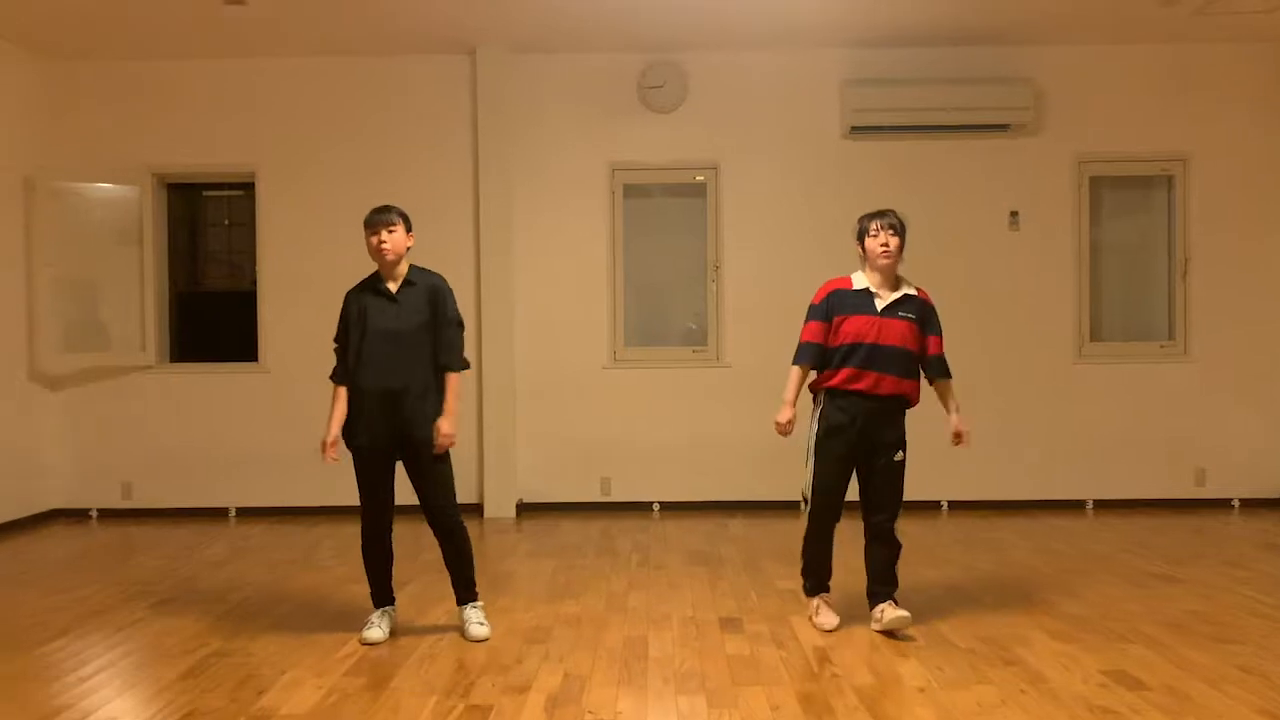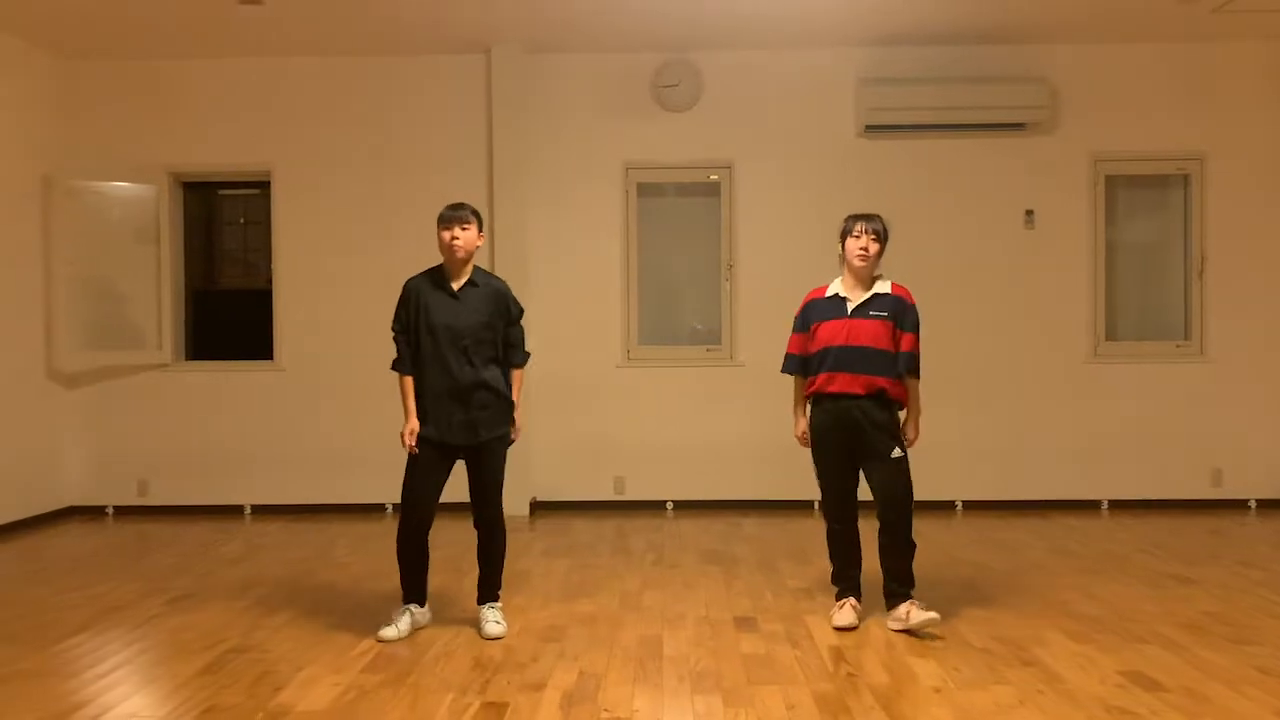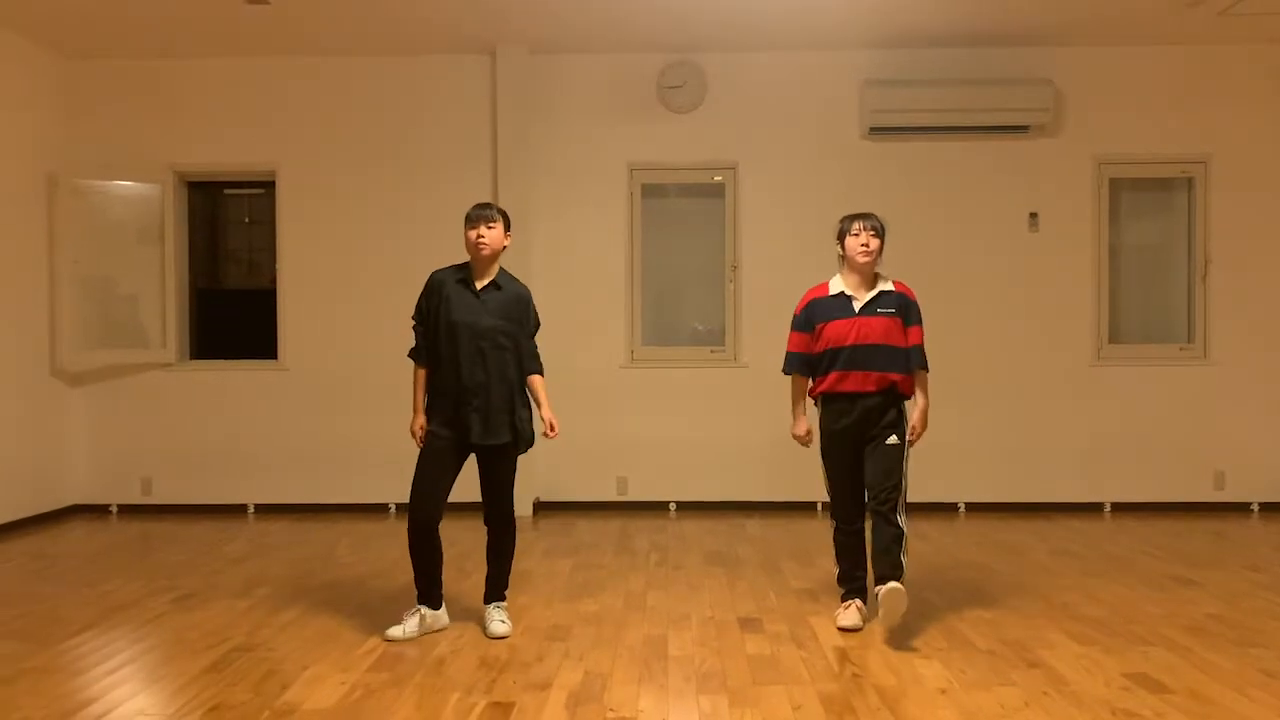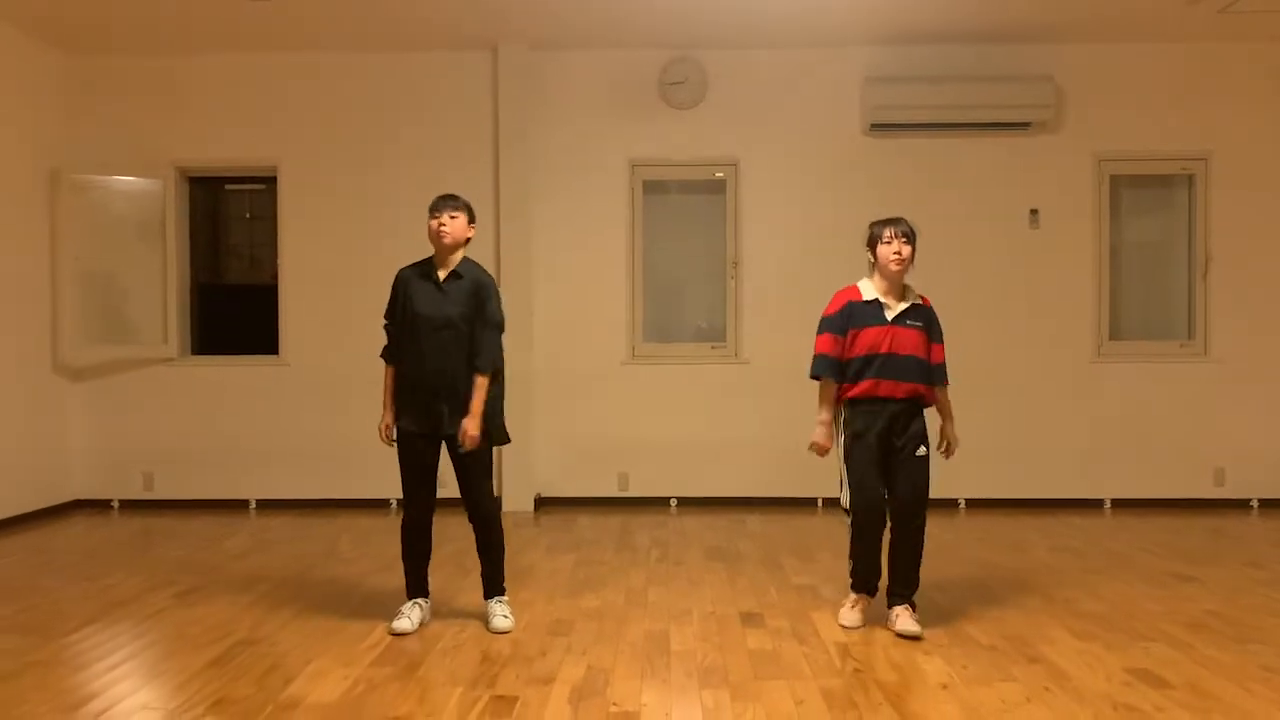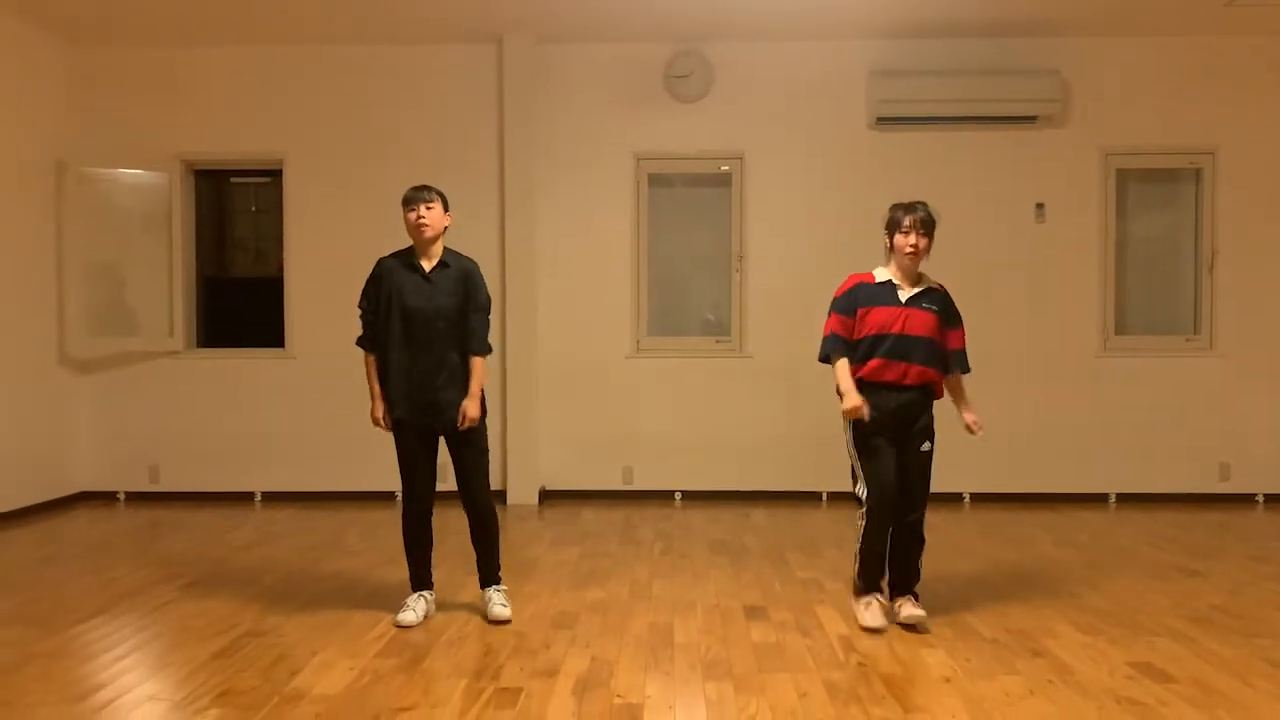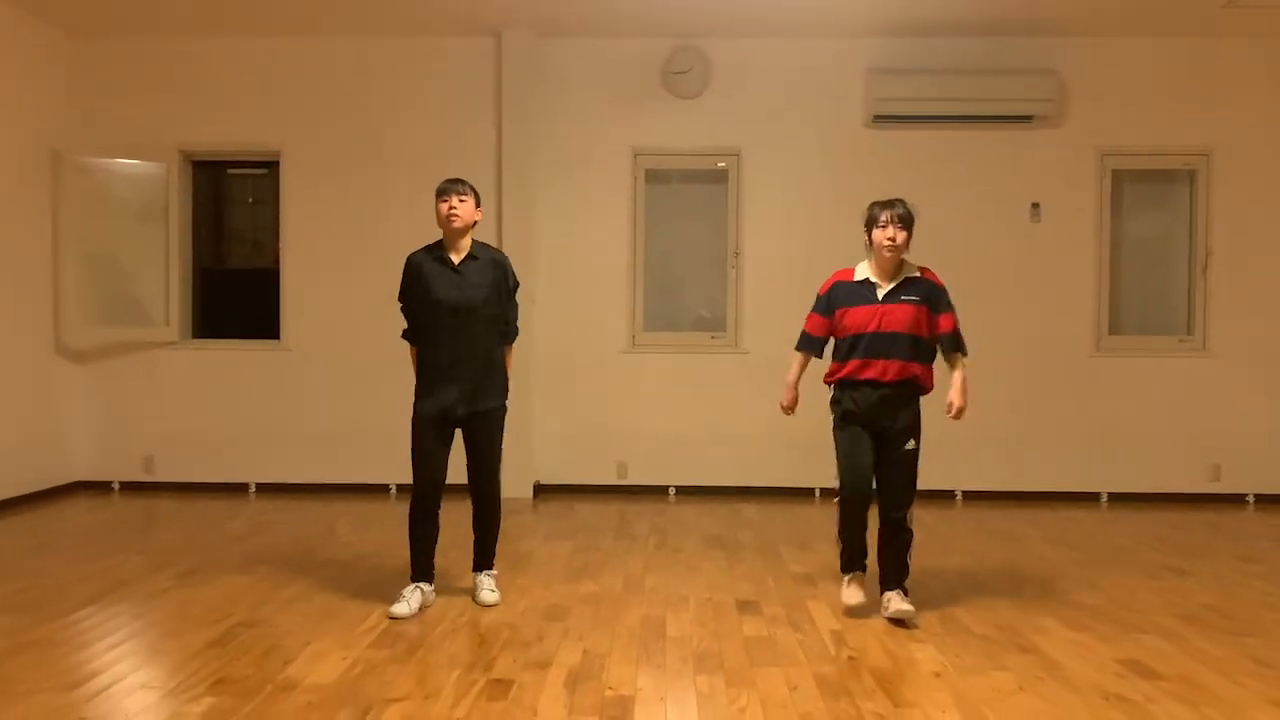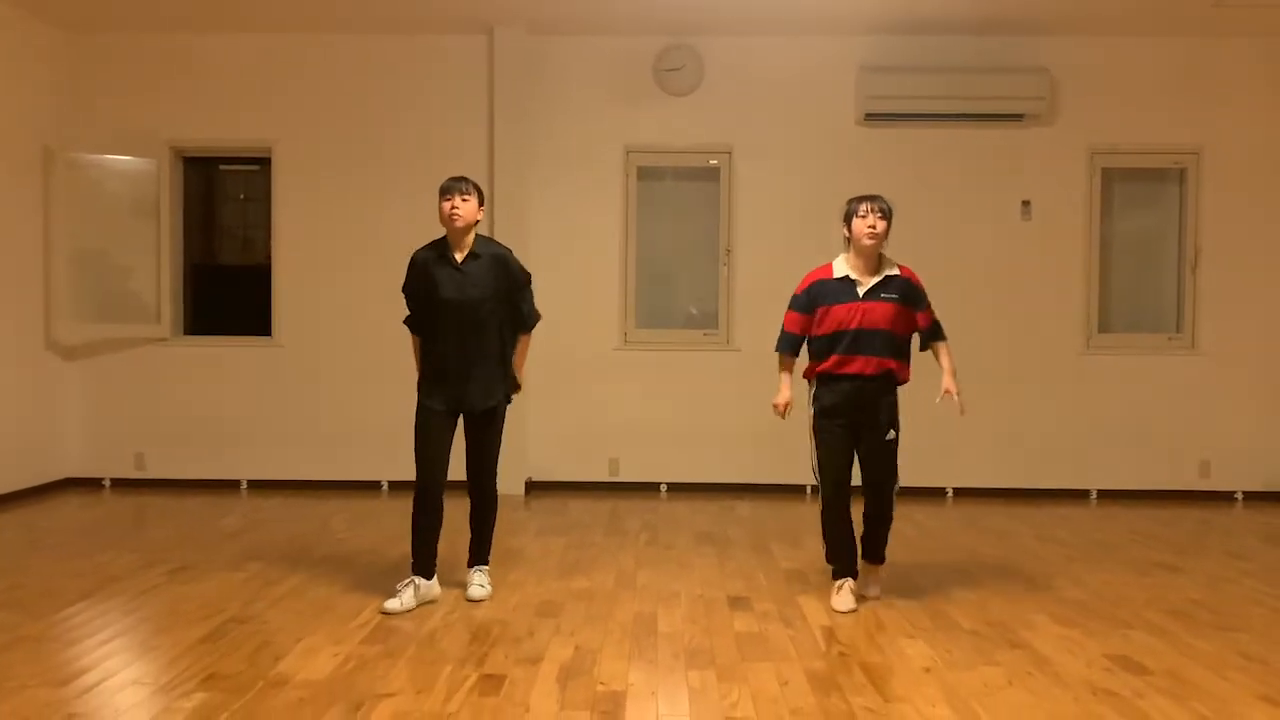
dt=0.5s
person 1, frame 1
left shoulder: (433, 289)
right shoulder: (357, 298)
left elbow: (451, 357)
right elbow: (344, 368)
left wrist: (448, 415)
right wrist: (335, 423)
left hip: (421, 423)
right hip: (370, 425)
left knee: (444, 516)
right knee: (375, 521)
left ankle: (470, 604)
right ankle: (383, 608)
person 1, frame 2
left shoulder: (496, 291)
right shoulder: (417, 290)
left elbow: (515, 353)
right elbow: (406, 359)
left wrist: (514, 406)
right wrist: (410, 415)
left hip: (487, 419)
right hip: (434, 422)
left knee: (489, 516)
right knee: (414, 515)
left ankle: (490, 603)
right ankle: (413, 604)
person 1, frame 3
left shoulder: (516, 295)
right shoulder: (440, 285)
left elbow: (528, 359)
right elbow: (423, 352)
left wrist: (544, 407)
right wrist: (419, 409)
left hip: (500, 422)
right hip: (446, 419)
left knee: (499, 516)
right knee: (422, 513)
left ankle: (496, 603)
right ankle: (429, 607)
person 1, frame 4
left shoulder: (479, 283)
right shoulder: (406, 280)
left elbow: (486, 356)
right elbow: (393, 352)
left wrist: (475, 415)
right wrist: (388, 409)
left hip: (465, 412)
right hip: (415, 413)
left knee: (482, 508)
right knee: (416, 511)
left ankle: (496, 597)
right ankle: (417, 598)
person 1, frame 5
left shoulder: (465, 271)
right shoulder: (387, 271)
left elbow: (477, 339)
right elbow: (372, 339)
left wrist: (474, 395)
right wrist: (377, 395)
left hip: (457, 400)
right hip: (407, 404)
left knee: (478, 496)
right knee: (417, 501)
left ankle: (493, 586)
right ankle: (421, 591)
person 1, frame 6
left shoulder: (496, 264)
right shoulder: (418, 265)
left elbow: (507, 330)
right elbow: (414, 332)
left wrist: (503, 380)
right wrist: (421, 383)
left hip: (484, 393)
right hip: (434, 394)
left knee: (485, 486)
right knee: (426, 489)
left ankle: (484, 571)
right ankle: (420, 582)
person 1, frame 7
left shoulder: (499, 260)
right shoulder: (422, 262)
left elbow: (526, 318)
right elbow: (416, 324)
left wrist: (517, 367)
right wrist: (421, 372)
left hip: (486, 387)
right hip: (436, 388)
left knee: (481, 481)
right knee: (427, 482)
left ankle: (479, 567)
right ankle: (421, 579)
person 2, frame 1
left shoulder: (918, 303)
right shoulder: (835, 294)
left elbow: (935, 365)
right elbow: (808, 354)
left wrist: (953, 413)
right wrist: (788, 402)
left hip: (887, 415)
right hip: (838, 410)
left knee: (882, 514)
right knee: (823, 506)
left ankle: (882, 602)
right ankle: (818, 594)
person 2, frame 2
left shoulder: (898, 300)
right shoulder: (815, 303)
left elbow: (908, 367)
right elbow: (800, 367)
left wrist: (912, 418)
right wrist: (800, 415)
left hip: (878, 414)
right hip: (829, 415)
left knee: (896, 508)
right knee: (838, 513)
left ankle: (901, 602)
right ankle: (848, 596)
person 2, frame 3
left shoulder: (900, 297)
right shoulder: (816, 301)
left elbow: (916, 360)
right elbow: (799, 365)
left wrist: (920, 406)
right wrist: (799, 414)
left hip: (886, 410)
right hip: (838, 412)
left knee: (886, 499)
right knee: (846, 510)
left ankle: (890, 584)
right ankle: (852, 596)
person 2, frame 4
left shoulder: (923, 311)
right shoulder: (846, 304)
left elbow: (934, 374)
right elbow: (828, 369)
left wrist: (948, 421)
right wrist: (824, 422)
left hip: (908, 419)
right hip: (861, 415)
left knee: (910, 511)
right knee: (867, 507)
left ankle: (902, 603)
right ankle: (860, 592)
person 2, frame 5
left shoulder: (938, 298)
right shoulder: (857, 288)
left elbow: (951, 361)
right elbow: (837, 348)
left wrist: (965, 408)
right wrist: (848, 393)
left hip: (918, 408)
right hip: (871, 406)
left knee: (911, 507)
right knee: (877, 500)
left ankle: (905, 593)
right ankle: (867, 592)
person 2, frame 6
left shoulder: (927, 286)
right shoulder: (840, 286)
left elbow: (951, 341)
right elbow: (810, 339)
left wrist: (957, 383)
right wrist: (791, 385)
left hip: (902, 403)
right hip: (852, 400)
left knee: (898, 501)
right knee: (854, 489)
left ankle: (894, 589)
right ankle: (853, 572)
person 2, frame 7
left shoulder: (904, 282)
right shoulder: (817, 283)
left elbow: (933, 330)
right elbow: (789, 339)
left wrist: (948, 373)
right wrist: (784, 384)
left hip: (880, 396)
right hip: (832, 397)
left knee: (881, 488)
right knee: (834, 490)
left ankle: (873, 563)
right ankle: (843, 576)
